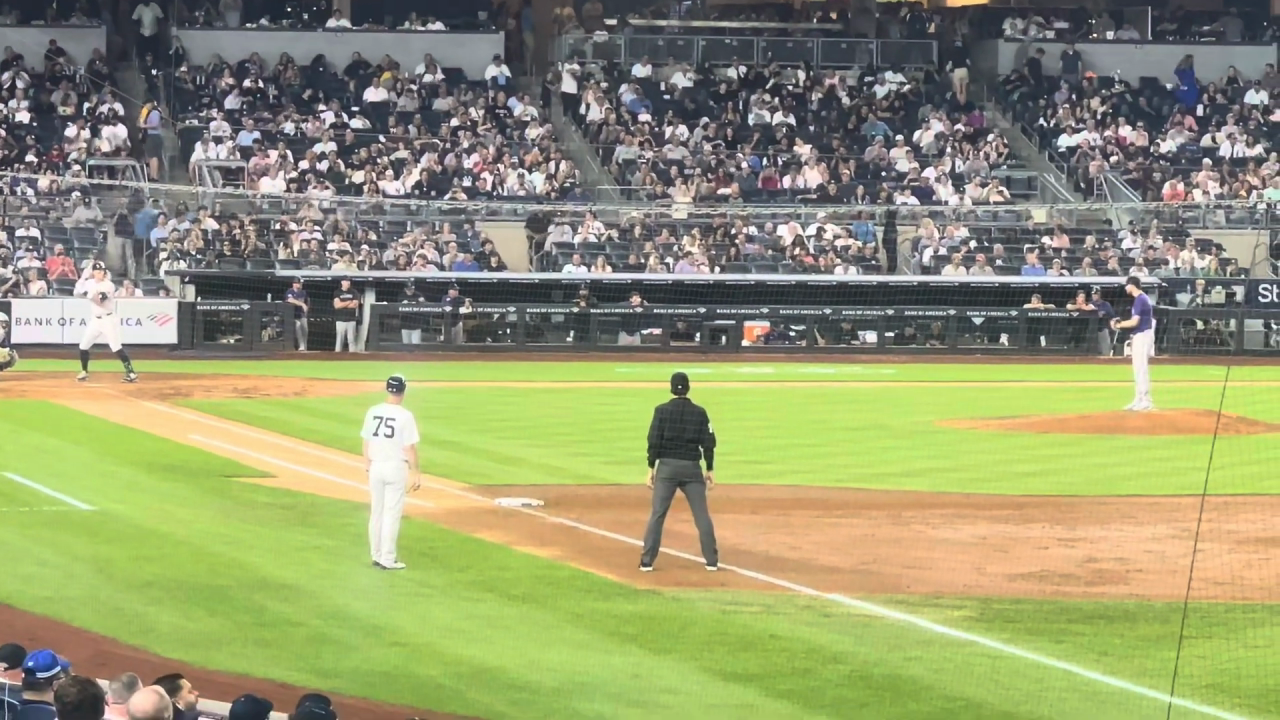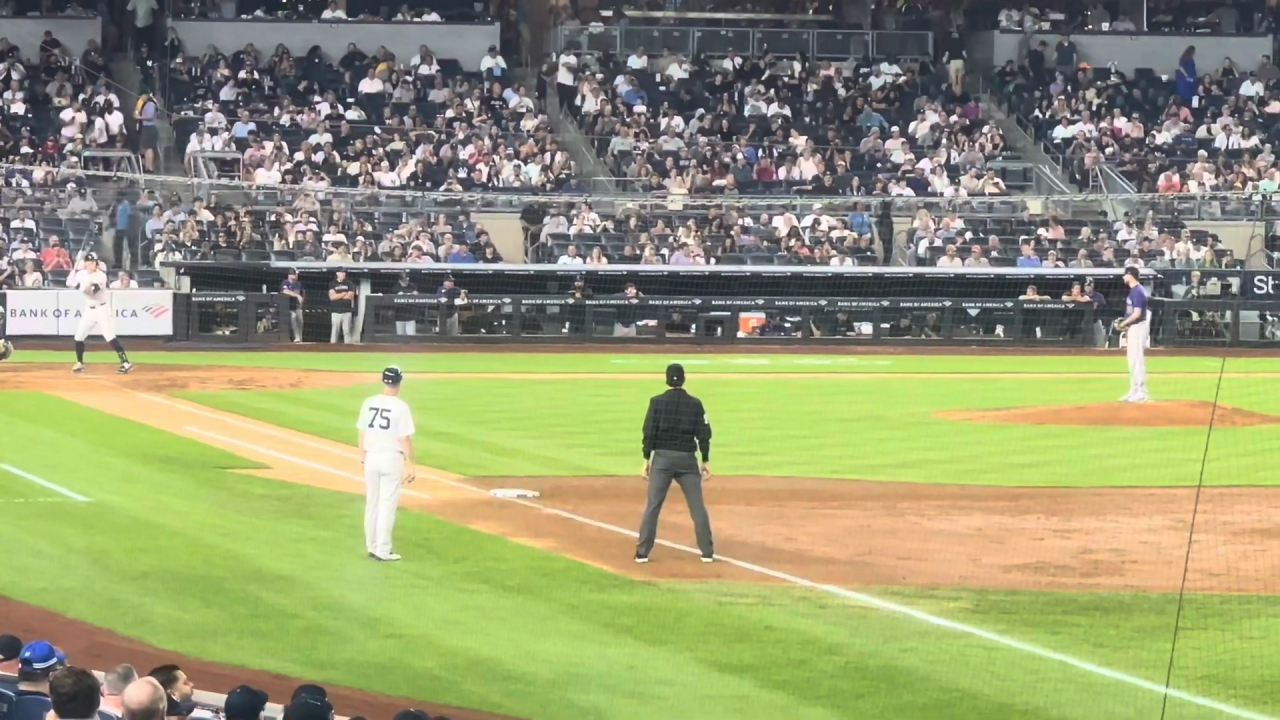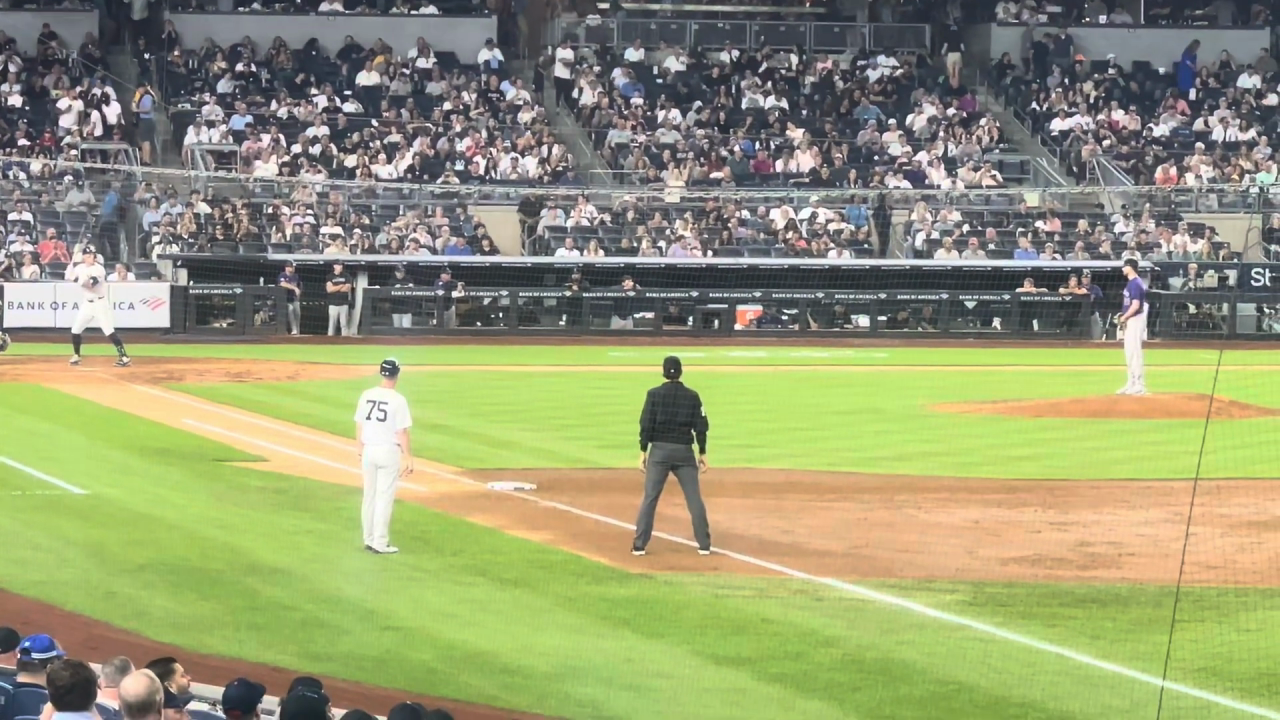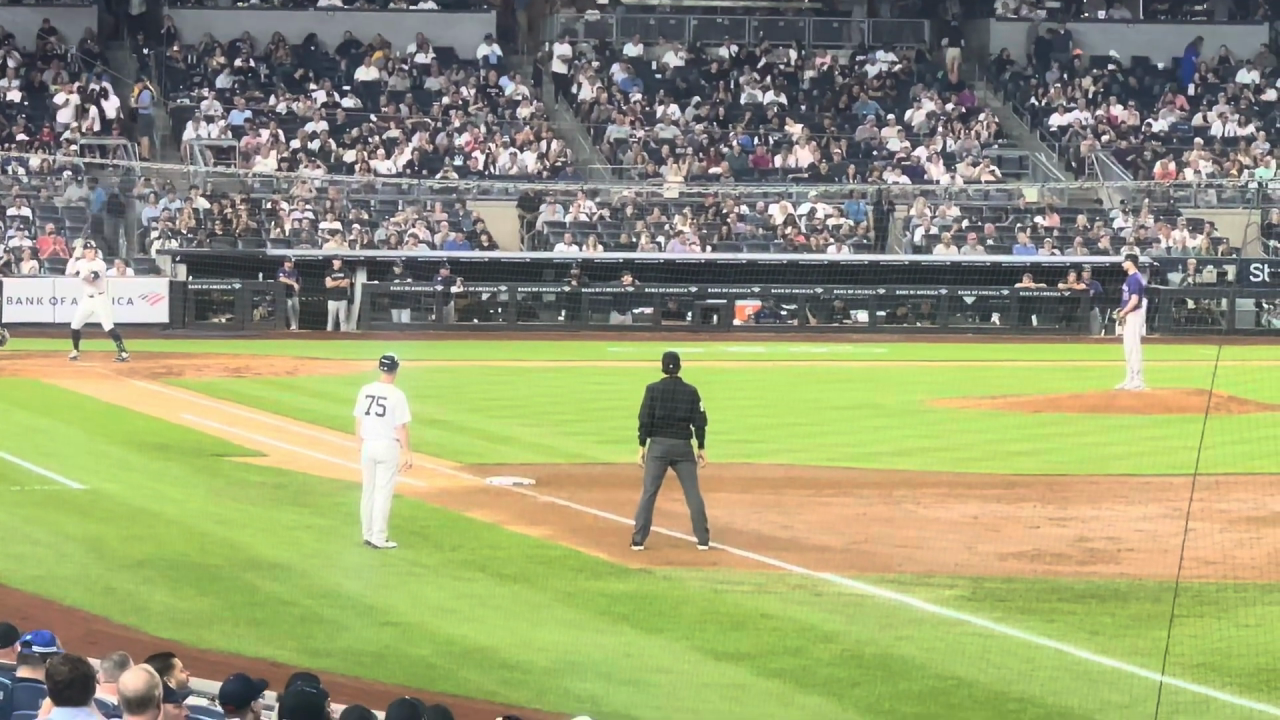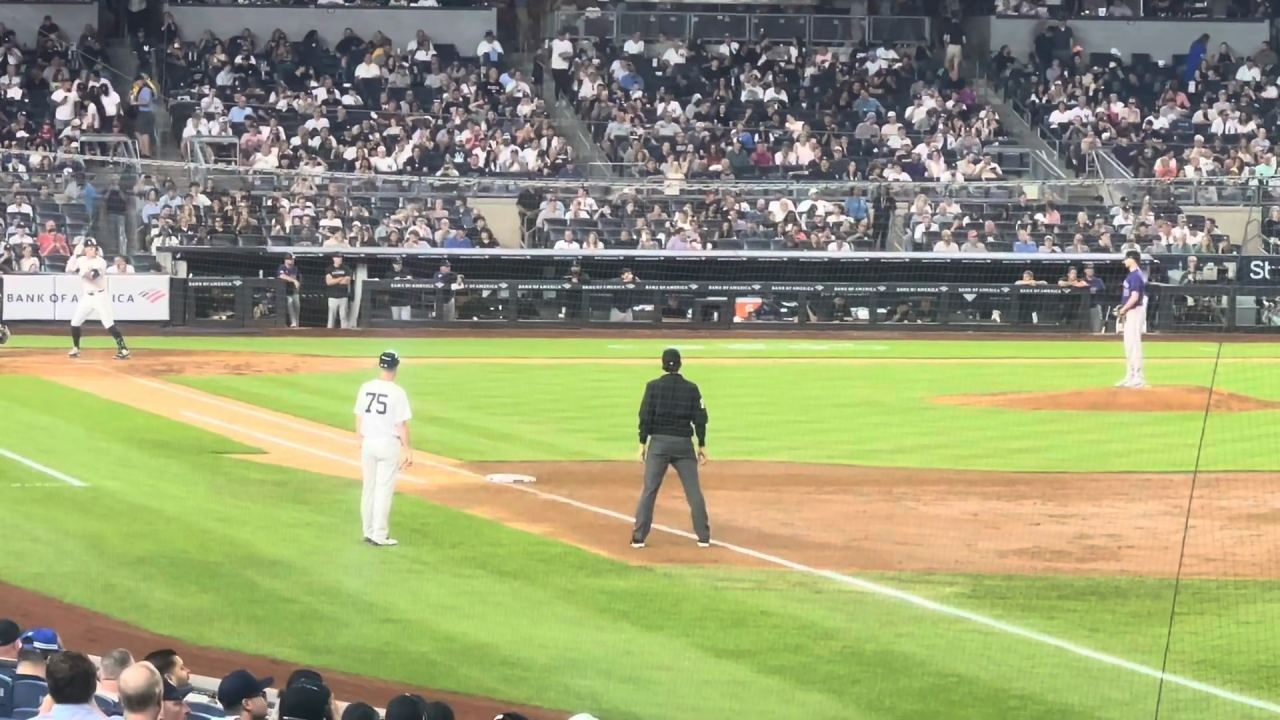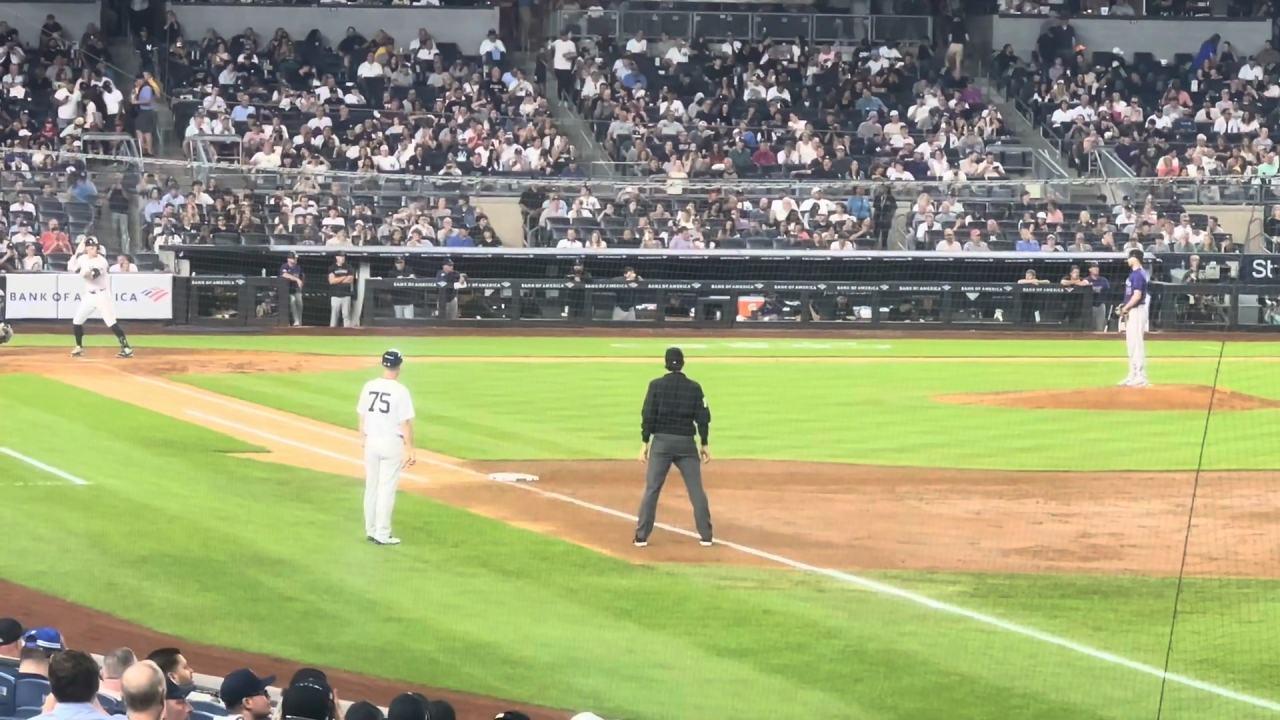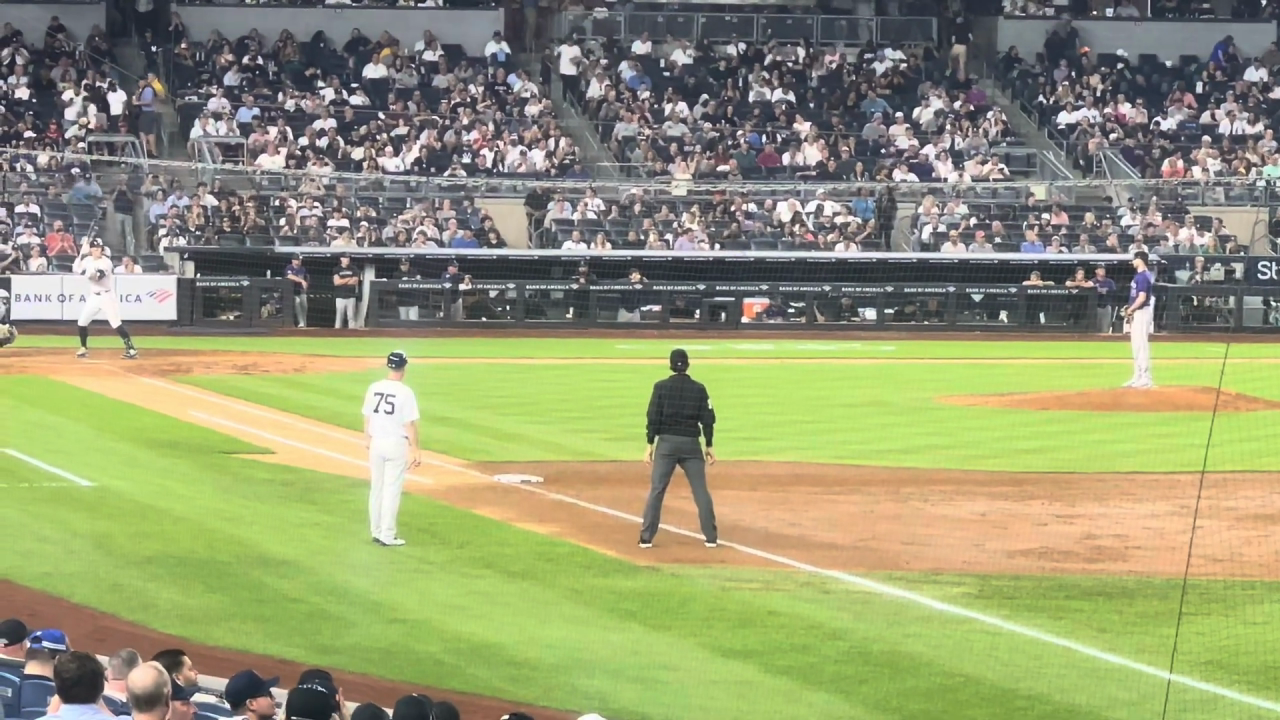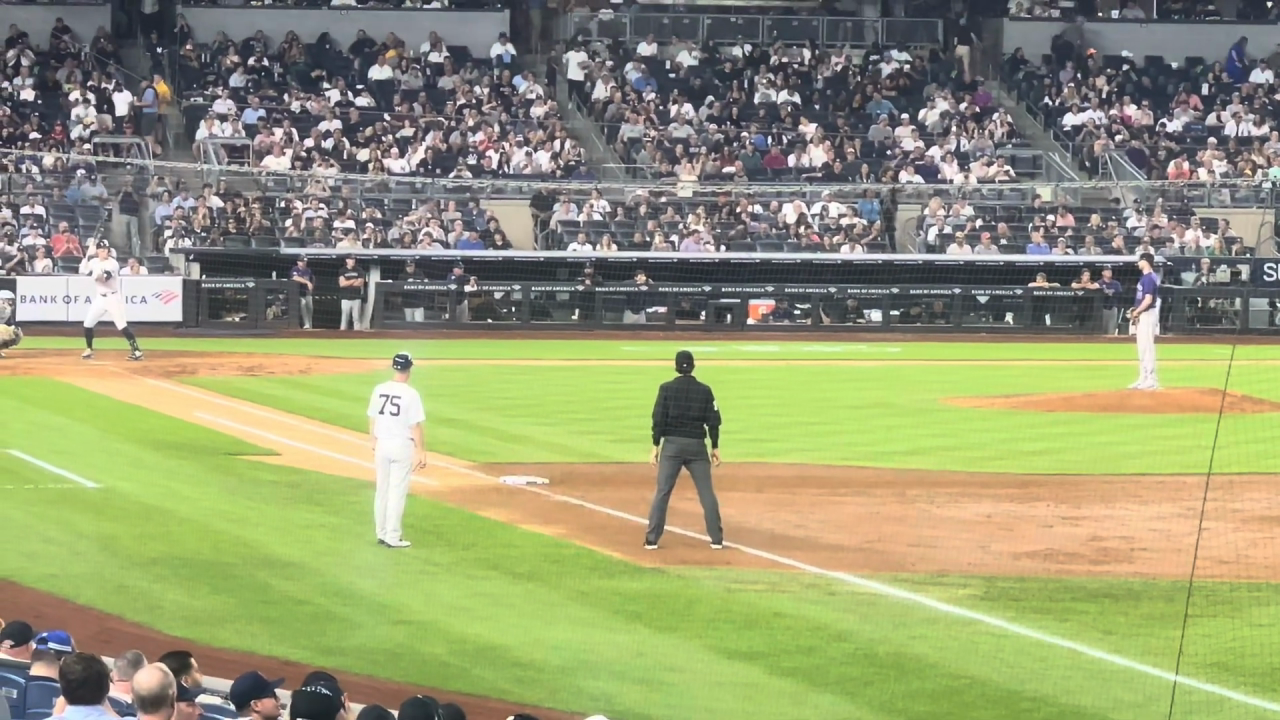
dt=0.2s
person 1, frame 1
left shoulder: (662, 410)
right shoulder: (699, 412)
left elbow: (654, 442)
right elbow: (708, 443)
left wrist: (651, 468)
right wrist: (709, 470)
left hip: (667, 466)
right hip: (692, 467)
left knee: (657, 514)
right knee: (702, 515)
left ankle: (647, 562)
right ankle: (711, 561)
person 1, frame 2
left shoulder: (657, 402)
right shoulder: (695, 403)
left elbow: (649, 433)
right elbow: (704, 435)
left wrist: (646, 459)
right wrist: (705, 461)
left hip: (662, 457)
right hip: (687, 459)
left knee: (653, 506)
right knee: (698, 507)
left ankle: (642, 553)
right ankle: (707, 552)
person 1, frame 3
left shoulder: (654, 394)
right shoulder: (692, 396)
left elbow: (646, 425)
right elbow: (701, 427)
left wrist: (643, 452)
right wrist: (702, 453)
left hip: (659, 450)
right hip: (684, 451)
left knee: (650, 498)
right knee: (694, 499)
left ankle: (639, 545)
right ankle: (704, 545)
person 1, frame 4
left shoulder: (653, 389)
right shoulder: (690, 391)
left elbow: (645, 420)
right elbow: (699, 422)
left wrist: (642, 447)
right wrist: (700, 448)
left hip: (658, 445)
right hip: (683, 446)
left knee: (648, 493)
right knee: (693, 494)
left ankle: (638, 541)
right ankle: (703, 540)
person 1, frame 5
left shoulder: (653, 386)
right shoulder: (691, 388)
left elbow: (645, 418)
right elbow: (700, 419)
left wrist: (642, 444)
right wrist: (701, 445)
left hip: (658, 442)
right hip: (683, 443)
left knee: (649, 490)
right knee: (694, 491)
left ankle: (638, 538)
right ankle: (703, 537)
person 1, frame 6
left shoulder: (656, 385)
right shoulder: (694, 387)
left elbow: (648, 417)
right elbow: (703, 418)
left wrist: (645, 443)
right wrist: (704, 444)
left hip: (661, 441)
right hip: (686, 442)
left knee: (651, 489)
right knee: (696, 490)
left ankle: (641, 537)
right ankle: (706, 536)
person 1, frame 7
left shoulder: (661, 387)
right shoulder: (699, 389)
left elbow: (653, 418)
right elbow: (708, 420)
left wrist: (650, 445)
right wrist: (709, 446)
left hip: (666, 443)
right hip: (691, 444)
left knee: (656, 490)
right knee: (701, 491)
left ankle: (646, 538)
right ankle: (711, 538)
person 1, frame 8
left shoulder: (666, 388)
right shoulder: (704, 390)
left elbow: (658, 420)
right elbow: (713, 421)
left wrist: (655, 446)
right wrist: (715, 447)
left hip: (672, 444)
right hip: (697, 445)
left knee: (662, 492)
right knee: (707, 493)
left ankle: (651, 540)
right ankle: (716, 539)
person 2, frame 1
left shoulder: (373, 412)
right shoulder: (405, 415)
left elbow: (365, 443)
right elbow: (410, 448)
left wrist: (368, 466)
right wrist: (416, 473)
left hip: (376, 466)
right hip: (396, 468)
left knee: (376, 512)
right knee: (392, 514)
left ankle: (376, 556)
right ankle: (388, 559)
person 2, frame 2
left shoulder: (369, 403)
right shoulder: (400, 407)
left elbow: (361, 434)
right elbow: (405, 440)
left wrist: (363, 458)
right wrist: (410, 465)
left hip: (372, 458)
right hip: (391, 459)
left knee: (372, 503)
right knee: (387, 505)
left ankle: (372, 547)
right ankle: (383, 551)
person 2, frame 3
left shoulder: (366, 395)
right shoulder: (398, 400)
left elbow: (359, 426)
right elbow: (402, 432)
left wrist: (361, 450)
right wrist: (408, 458)
left hip: (369, 450)
right hip: (389, 452)
left knee: (369, 496)
right knee: (384, 498)
left ankle: (369, 540)
right ankle: (380, 543)
person 2, frame 4
left shoulder: (365, 390)
right shoulder: (396, 395)
left elbow: (358, 421)
right elbow: (401, 428)
right wrist: (407, 453)
left hip: (368, 445)
right hip: (388, 447)
left knee: (368, 491)
right knee: (383, 493)
left ankle: (368, 535)
right ankle: (379, 539)
person 2, frame 5
left shoulder: (365, 388)
right shoulder: (397, 392)
left elbow: (358, 418)
right elbow: (402, 425)
right wrist: (407, 450)
left hip: (368, 443)
right hip: (388, 444)
left knee: (368, 488)
right knee: (384, 490)
left ankle: (368, 532)
right ankle: (379, 536)
person 2, frame 6
left shoulder: (368, 387)
right shoulder: (400, 391)
left elbow: (361, 417)
right elbow: (405, 423)
left wrist: (364, 440)
right wrist: (410, 448)
left hip: (372, 442)
right hip: (391, 443)
left knee: (371, 487)
right knee: (387, 489)
left ankle: (371, 530)
right ankle: (382, 534)
person 2, frame 7
left shoulder: (373, 388)
right shoulder: (405, 392)
left elbow: (366, 418)
right elbow: (410, 424)
left wrist: (369, 441)
right wrist: (415, 450)
left hip: (376, 443)
right hip: (397, 445)
left knee: (376, 489)
right knee: (392, 490)
left ankle: (376, 532)
right ankle: (387, 536)
person 2, frame 8
left shoulder: (379, 390)
right shoulder: (411, 394)
left elbow: (372, 420)
right elbow: (415, 426)
left wrist: (374, 442)
right wrist: (421, 451)
left hip: (382, 445)
right hip: (402, 446)
left knee: (382, 490)
right knee: (397, 492)
left ankle: (381, 534)
right ankle: (393, 537)
